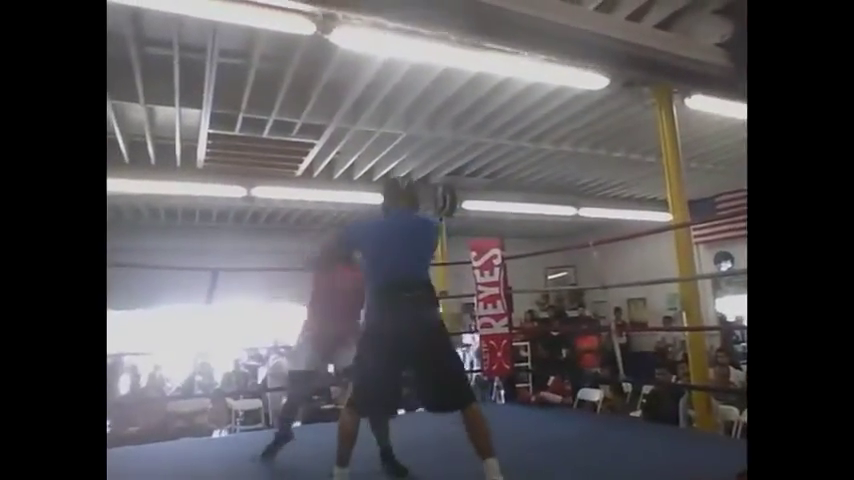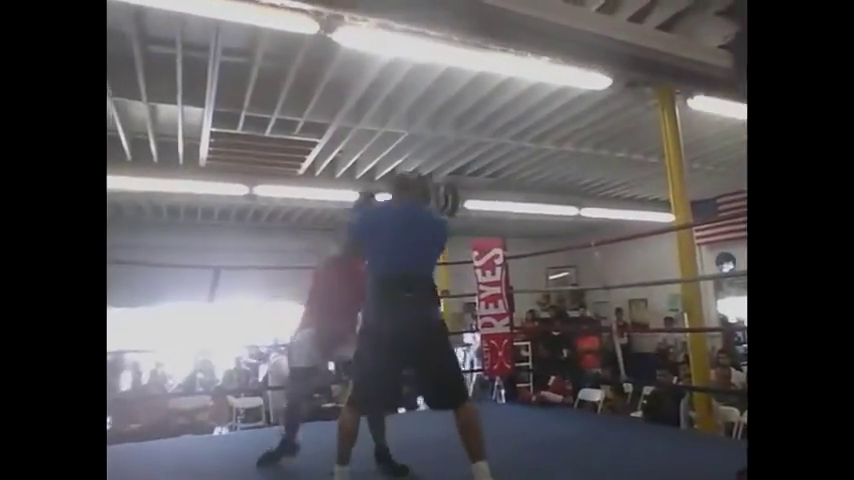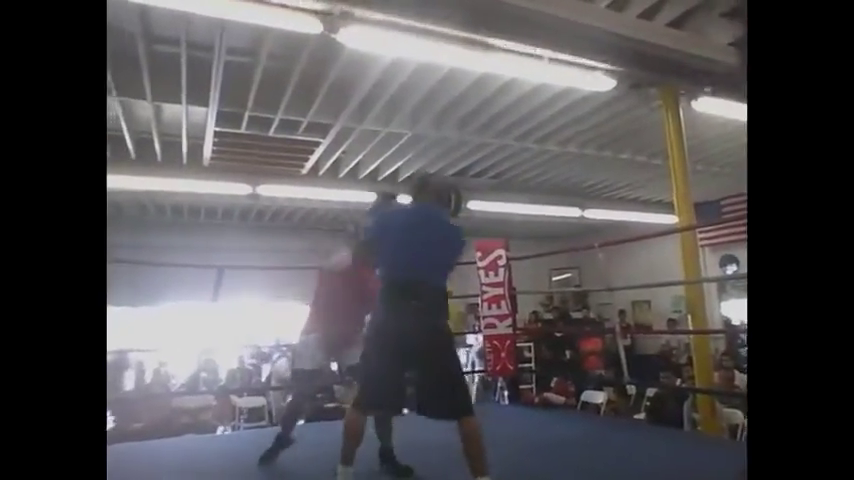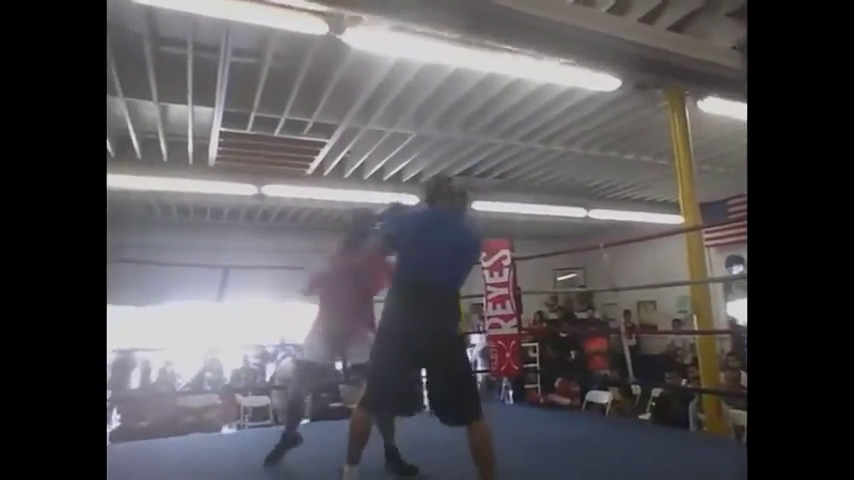
dt=0.1s
person 1, frame 1
left shoulder: (367, 227)
right shoulder: (428, 226)
left elbow: (342, 245)
left hip: (381, 319)
right hip: (423, 316)
left knee: (357, 403)
right knee: (464, 399)
person 1, frame 2
left shoulder: (374, 215)
right shoulder: (438, 224)
left hip: (381, 317)
right hip: (424, 315)
left knee: (357, 402)
right knee: (459, 399)
person 1, frame 3
left shoulder: (393, 217)
right shoulder: (455, 233)
left elbow: (369, 256)
left hip: (389, 321)
right hip: (432, 323)
left knee: (362, 403)
right knee: (462, 411)
person 1, frame 4
left shoulder: (411, 218)
right shoulder: (471, 238)
left elbow: (380, 247)
left hip: (400, 321)
right hip: (443, 326)
left knee: (369, 403)
right knee: (472, 414)
person 2, frame 1
left shoulder: (361, 273)
right shoulder: (327, 263)
left hip: (347, 338)
right hip: (315, 337)
right knee: (297, 396)
left ankle: (387, 453)
right ankle: (281, 435)
person 2, frame 2
left shoulder: (362, 271)
right shoulder: (336, 263)
left hip: (345, 334)
right hip: (313, 332)
right knee: (297, 395)
left ankle: (382, 453)
right ankle: (287, 443)
person 2, frame 3
left shoulder: (370, 274)
right shoulder: (341, 264)
left hip: (351, 337)
right hip: (319, 334)
right knee: (302, 396)
left ankle: (387, 455)
right ankle: (282, 438)
person 2, frame 4
left shoulder: (375, 261)
right shoulder: (336, 257)
right elbow: (310, 290)
right wrist: (336, 270)
left hip: (359, 332)
right hip: (326, 330)
right knee: (297, 391)
left ankle: (391, 453)
right ankle: (288, 437)
